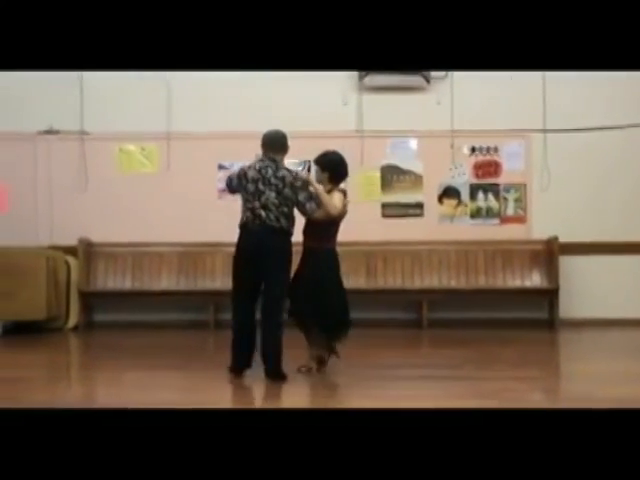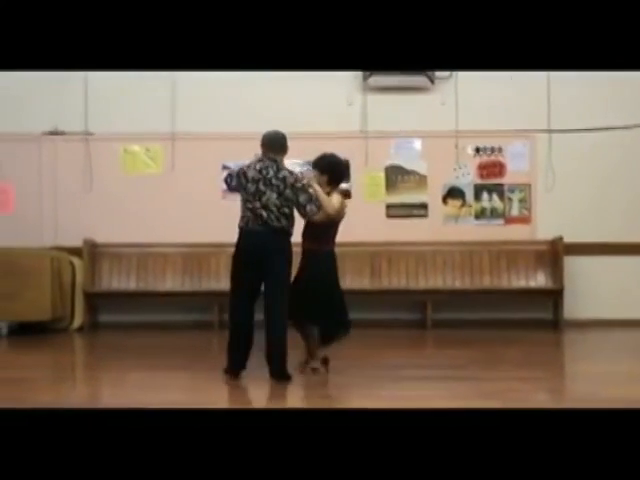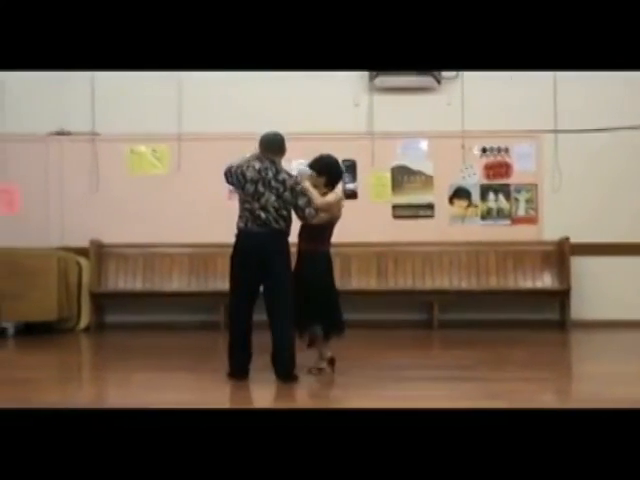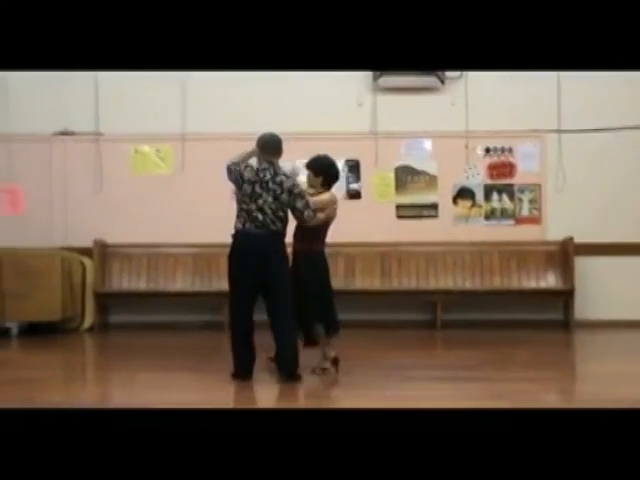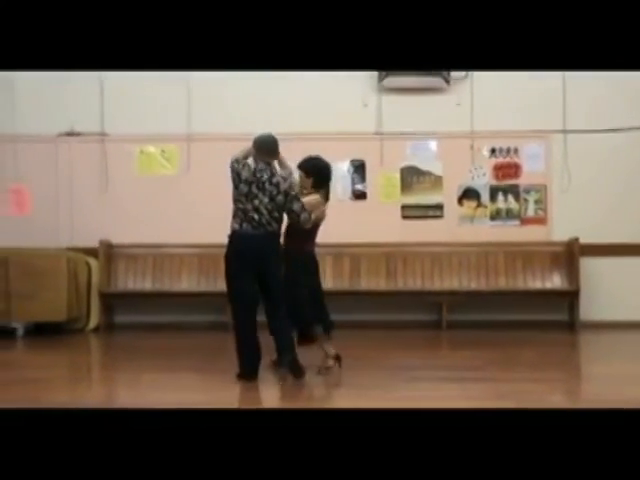
dt=0.1s
person 1, frame 1
left shoulder: (248, 172)
right shoulder: (292, 179)
left elbow: (230, 184)
right elbow: (312, 211)
left hip: (249, 240)
right hip: (277, 243)
left knee: (243, 302)
right knee: (273, 305)
left ankle: (240, 361)
right ankle: (272, 366)
person 1, frame 2
left shoulder: (248, 173)
right shoulder: (292, 179)
left elbow: (228, 178)
right elbow: (312, 213)
left wrist: (256, 161)
left hip: (249, 241)
right hip: (278, 244)
left knee: (242, 304)
right knee: (277, 306)
left ankle: (236, 363)
right ankle: (278, 367)
person 1, frame 3
left shoulder: (246, 173)
right shoulder: (291, 182)
left elbow: (228, 172)
right elbow: (310, 216)
left wrist: (254, 156)
left hip: (247, 243)
right hip: (275, 245)
left knee: (241, 307)
right knee: (281, 308)
left ankle: (239, 367)
right ankle: (285, 367)
person 1, frame 4
left shoulder: (243, 173)
right shoulder: (288, 183)
left elbow: (233, 164)
right elbow: (306, 217)
left wrist: (253, 151)
left hip: (245, 244)
right hip: (273, 246)
left knee: (242, 307)
right knee: (281, 306)
left ankle: (243, 367)
right ankle: (289, 365)
person 1, frame 5
left shoulder: (242, 173)
right shoulder: (284, 184)
left elbow: (236, 159)
right elbow: (303, 220)
left wrist: (254, 149)
right wrist: (313, 210)
left hip: (241, 245)
right hip: (269, 246)
left knee: (243, 308)
right knee: (277, 304)
left ankle: (249, 367)
right ankle: (288, 357)
person 2, frame 1
left shoulder: (338, 196)
right shoulder: (325, 194)
left elbow: (334, 212)
left wrist: (317, 188)
left hip: (322, 258)
right hip: (313, 256)
left knee: (315, 308)
right knee: (307, 307)
left ankle: (317, 355)
right ankle: (321, 351)
person 2, frame 2
left shoulder: (337, 198)
right shoulder: (322, 197)
left elbow: (329, 211)
left wrist: (315, 188)
left hip: (321, 260)
right hip: (312, 258)
left knee: (313, 309)
right knee: (304, 307)
left ankle: (318, 356)
right ankle: (314, 352)
person 2, frame 3
left shoulder: (334, 198)
right shoulder: (319, 197)
left elbow: (319, 206)
left wrist: (307, 186)
left hip: (316, 260)
right hip: (308, 258)
left knee: (313, 310)
right knee: (304, 308)
left ankle: (324, 356)
person 2, frame 4
left shoulder: (329, 199)
right shoulder: (314, 198)
left hip: (311, 260)
right hip: (302, 258)
left knee: (313, 310)
right knee: (297, 307)
left ankle: (329, 357)
person 2, frame 5
left shoulder: (316, 200)
right shoulder: (307, 197)
right elbow: (287, 174)
right wrist: (279, 158)
left hip: (301, 260)
right hip: (295, 258)
left knee: (305, 309)
right knee: (291, 308)
left ankle: (330, 354)
